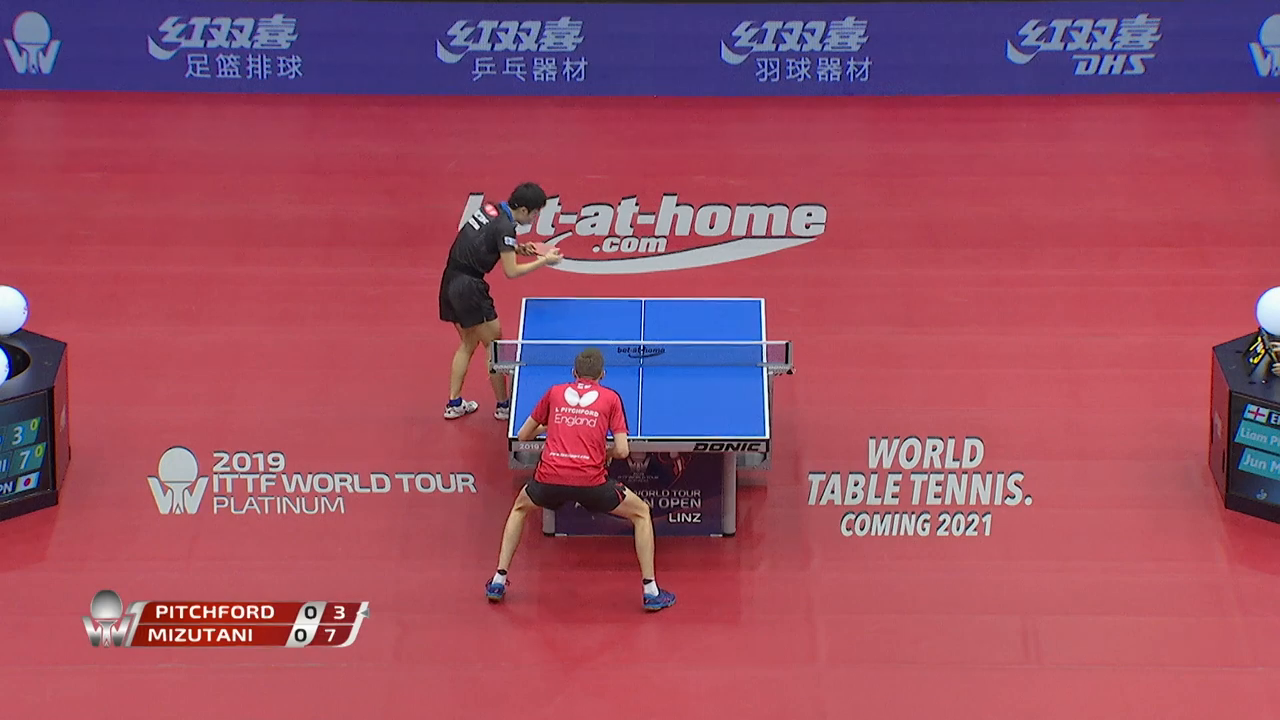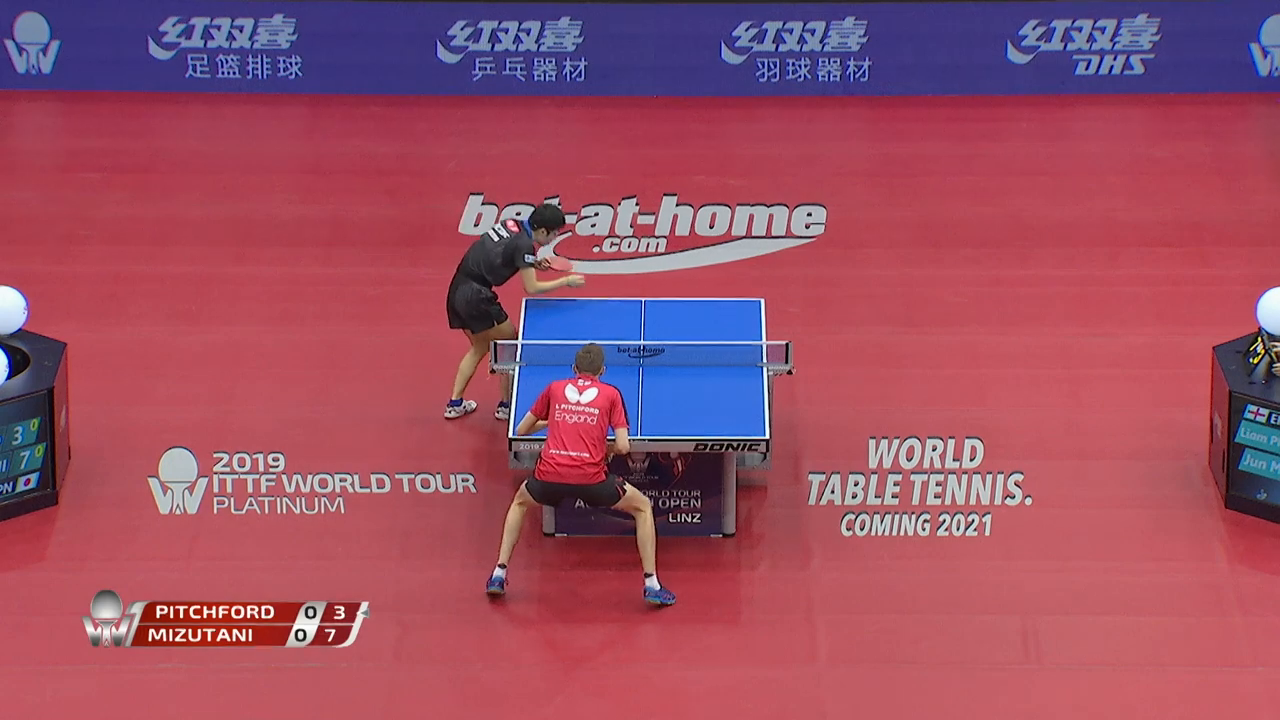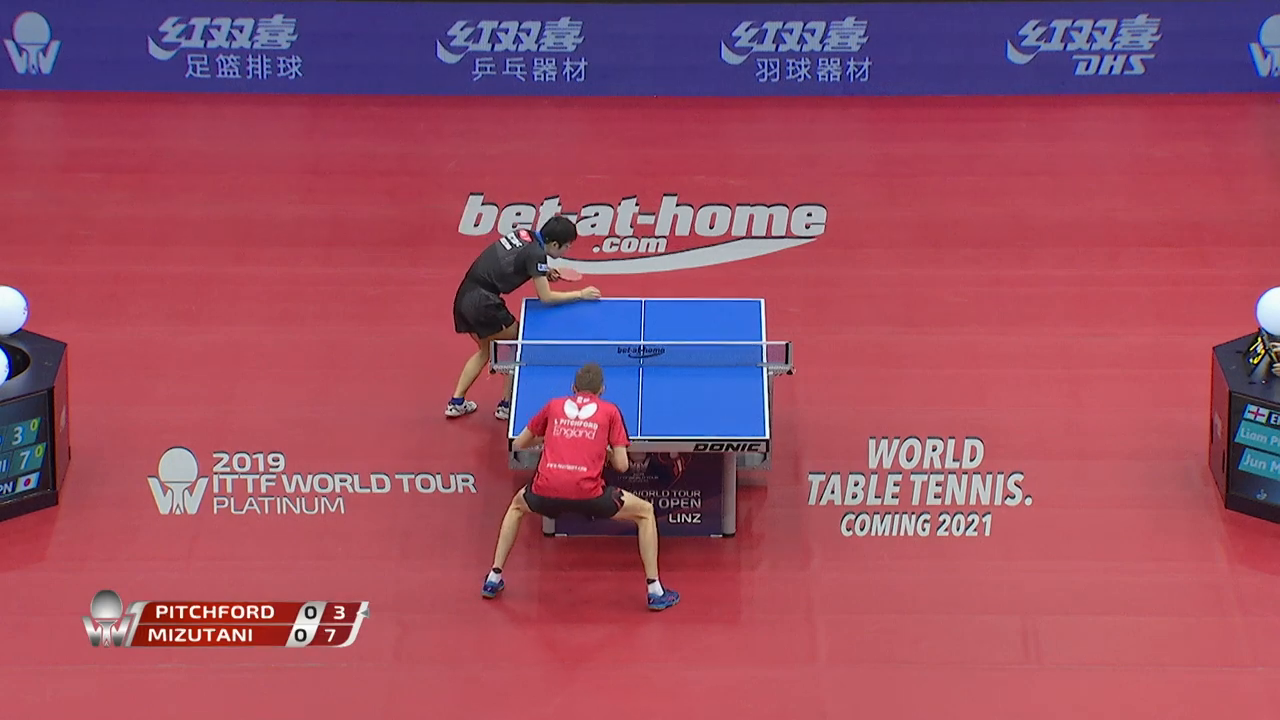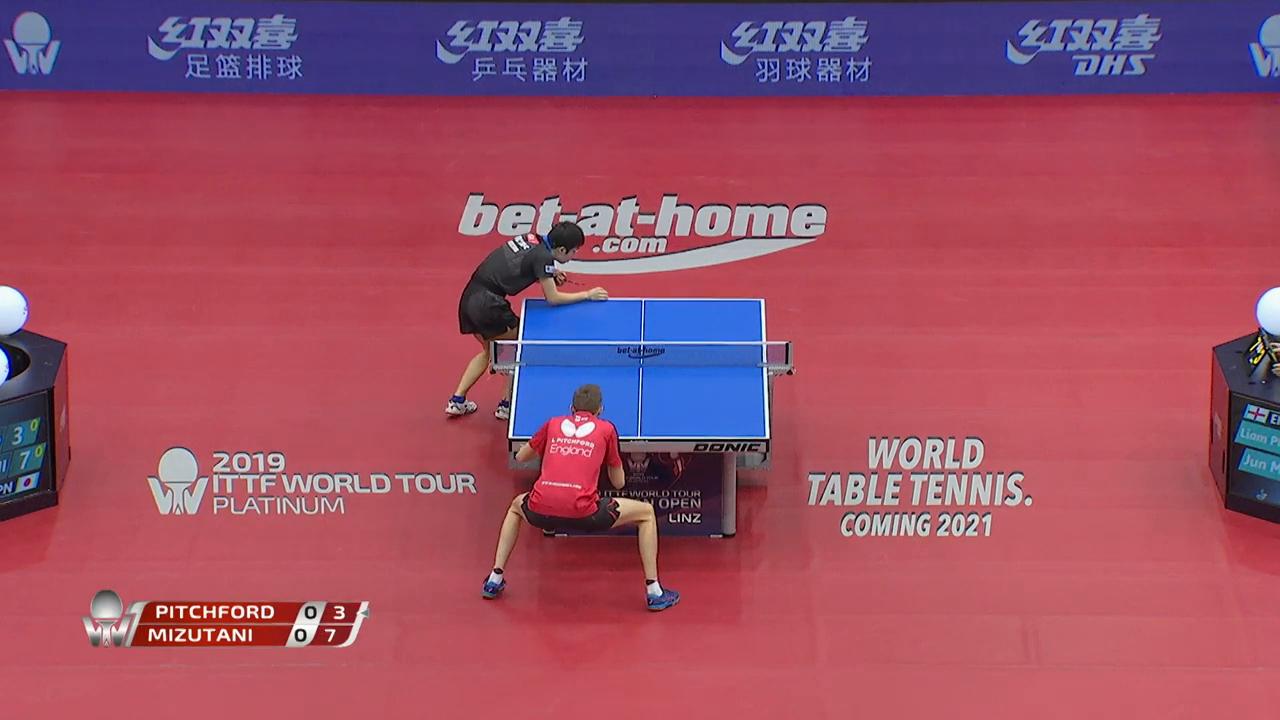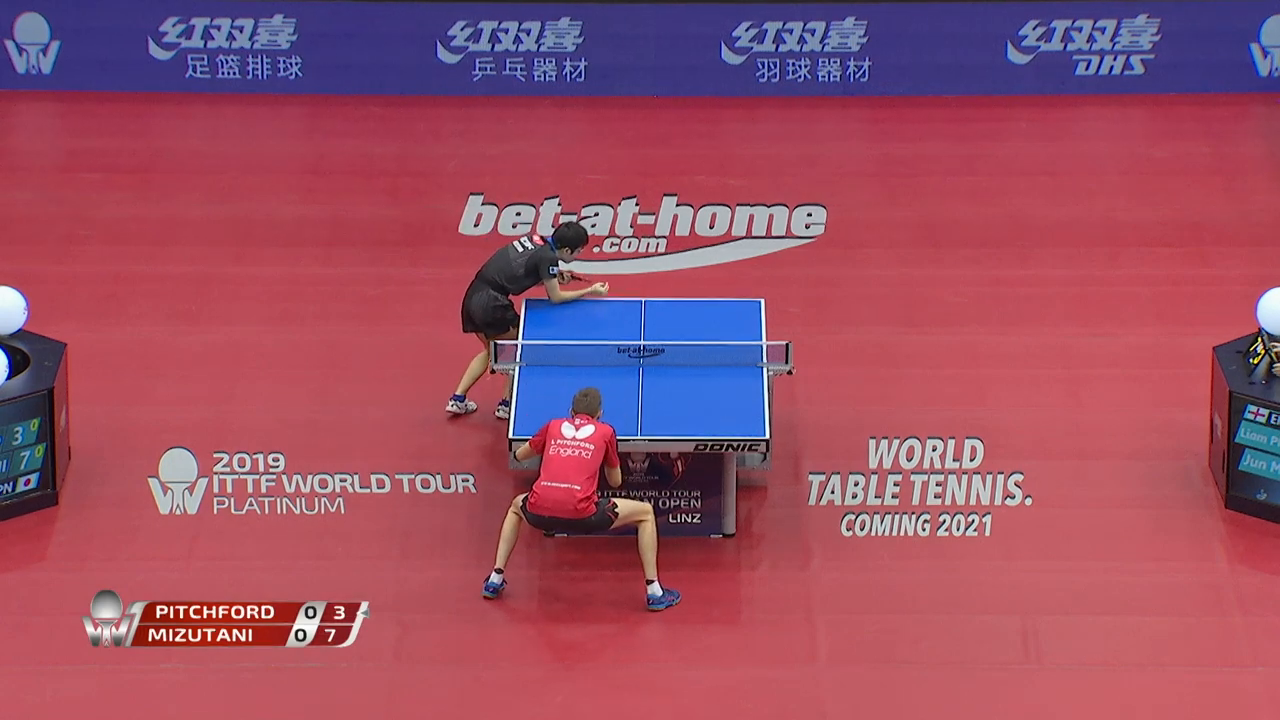
dt=0.2s
person 1, frame 1
left shoulder: (555, 392)
right shoulder: (610, 397)
left elbow: (523, 436)
right elbow: (622, 451)
left hip: (549, 479)
right hip: (589, 481)
left knee: (520, 507)
right knee: (641, 513)
left ankle: (499, 581)
right ankle: (650, 591)
person 1, frame 2
left shoulder: (555, 388)
right shoulder: (611, 394)
left elbow: (521, 431)
right elbow: (623, 447)
left hip: (549, 476)
right hip: (589, 478)
left knee: (520, 503)
right knee: (643, 508)
left ankle: (499, 575)
right ankle: (651, 585)
person 1, frame 3
left shoulder: (554, 405)
right shoulder: (610, 410)
left elbow: (518, 445)
right elbow: (622, 466)
left hip: (546, 491)
right hip: (587, 493)
left knee: (517, 505)
right knee: (645, 513)
left ankle: (494, 578)
right ankle: (655, 591)
person 1, frame 4
left shoulder: (553, 424)
right shoulder: (606, 429)
left elbow: (520, 457)
right elbow: (619, 483)
left hip: (542, 508)
right hip: (582, 511)
left knee: (516, 506)
right knee: (646, 513)
left ankle: (495, 579)
right ankle: (654, 591)
person 1, frame 5
left shoulder: (553, 426)
right shoulder: (606, 431)
left elbow: (520, 455)
right elbow: (615, 482)
left hip: (540, 510)
right hip: (581, 512)
left knee: (517, 505)
right knee: (646, 513)
left ankle: (495, 579)
right ankle: (654, 592)
person 2, frame 1
left shoulder: (490, 209)
right shoulder: (505, 227)
right elbow: (511, 271)
left wrist: (517, 249)
right wrist: (543, 261)
left hip: (452, 282)
right hip: (469, 286)
left knee: (468, 344)
left ankle: (454, 403)
right ankle: (503, 405)
person 2, frame 2
left shoulder: (511, 224)
right shoulder: (524, 244)
right elbow: (531, 288)
left wrist: (532, 263)
right wrist: (566, 281)
left hip: (459, 290)
right hip: (476, 295)
left knee: (479, 347)
left ankle: (455, 403)
right ankle: (506, 405)
person 2, frame 3
left shoulder: (523, 234)
right shoulder: (536, 254)
right elbow: (546, 297)
left wrist: (543, 273)
right wrist: (580, 294)
left hip: (465, 296)
right hip: (483, 302)
left knee: (486, 350)
left ankle: (456, 402)
right ankle: (507, 405)
person 2, frame 4
left shoulder: (530, 239)
right shoulder: (543, 256)
right elbow: (553, 298)
left wrist: (550, 276)
right wrist: (587, 294)
left hip: (470, 298)
right hip: (488, 303)
left knee: (491, 351)
left ankle: (457, 400)
right ankle: (507, 405)
person 2, frame 5
left shoulder: (535, 240)
right shoulder: (548, 257)
right elbow: (556, 297)
left wrist: (554, 277)
right wrist: (590, 291)
left hip: (473, 296)
right hip: (491, 303)
left knee: (492, 350)
left ankle: (458, 399)
right ankle: (507, 404)
